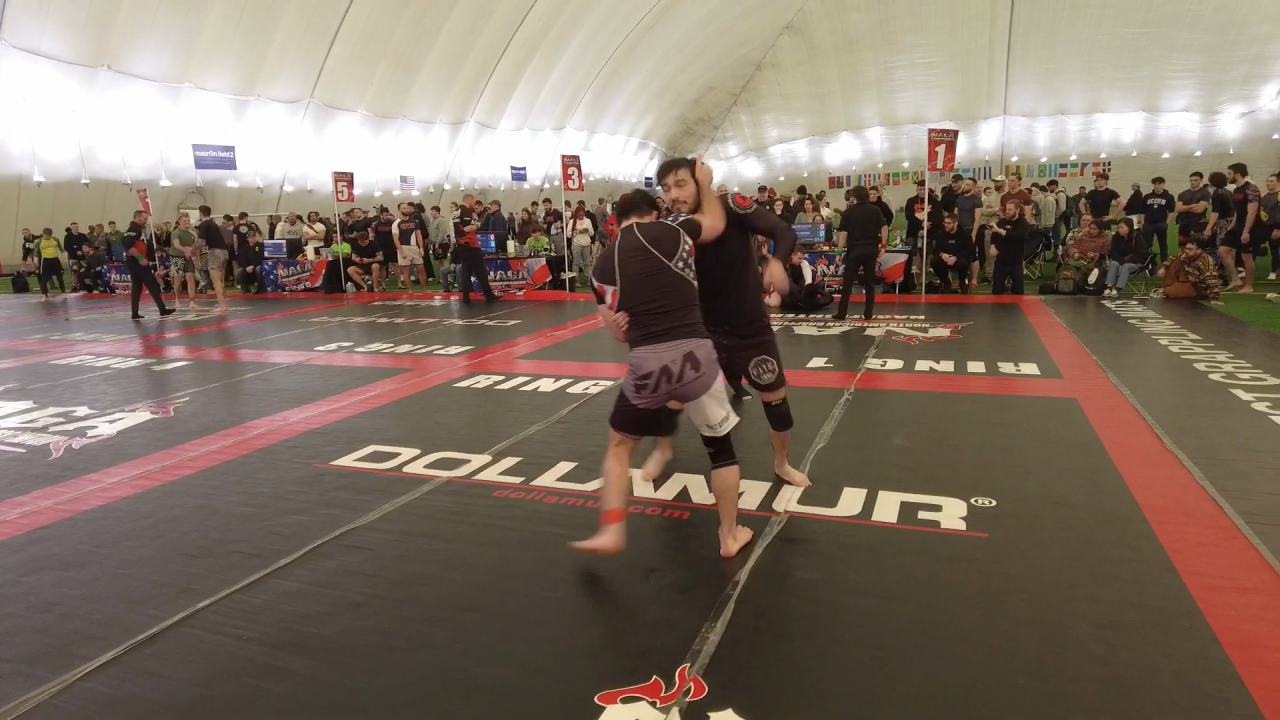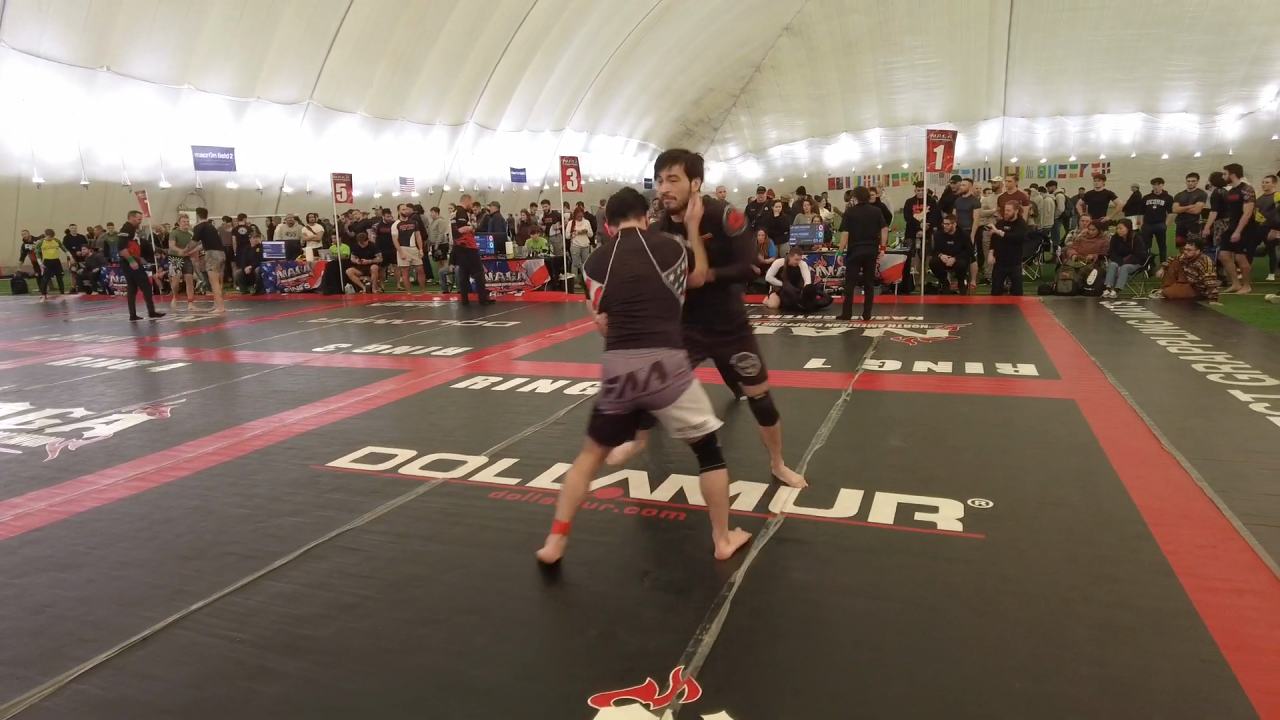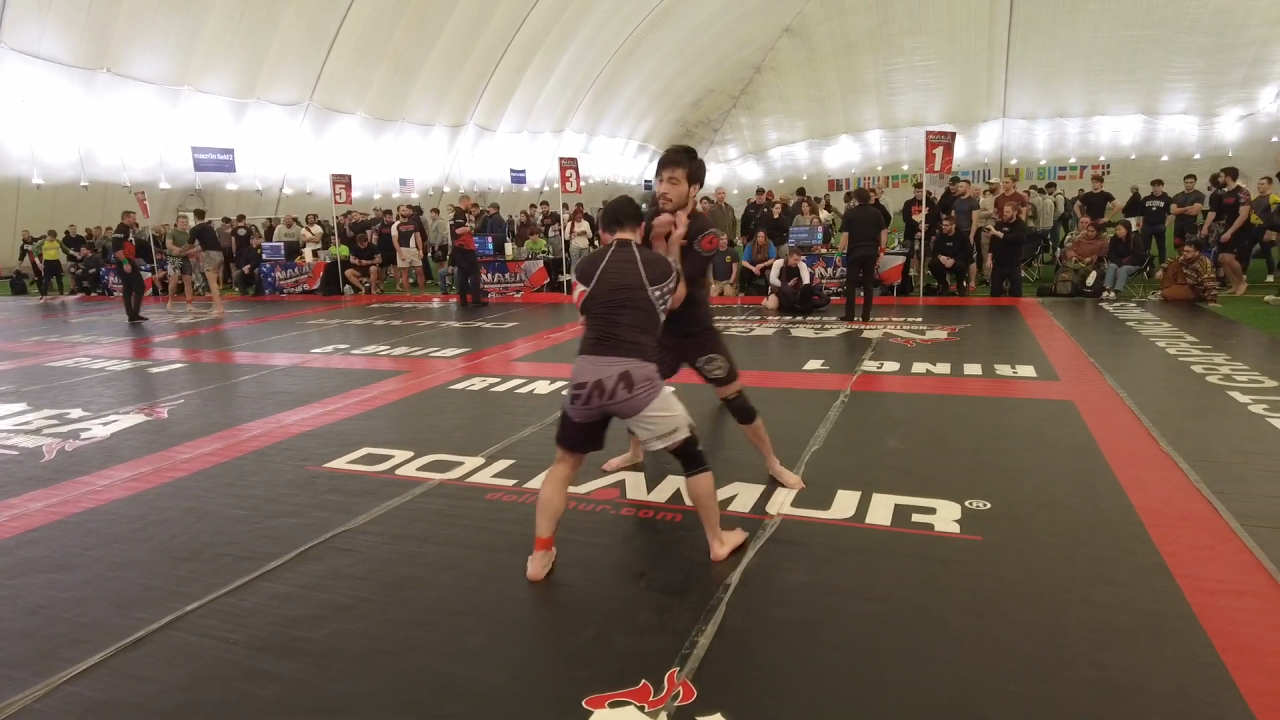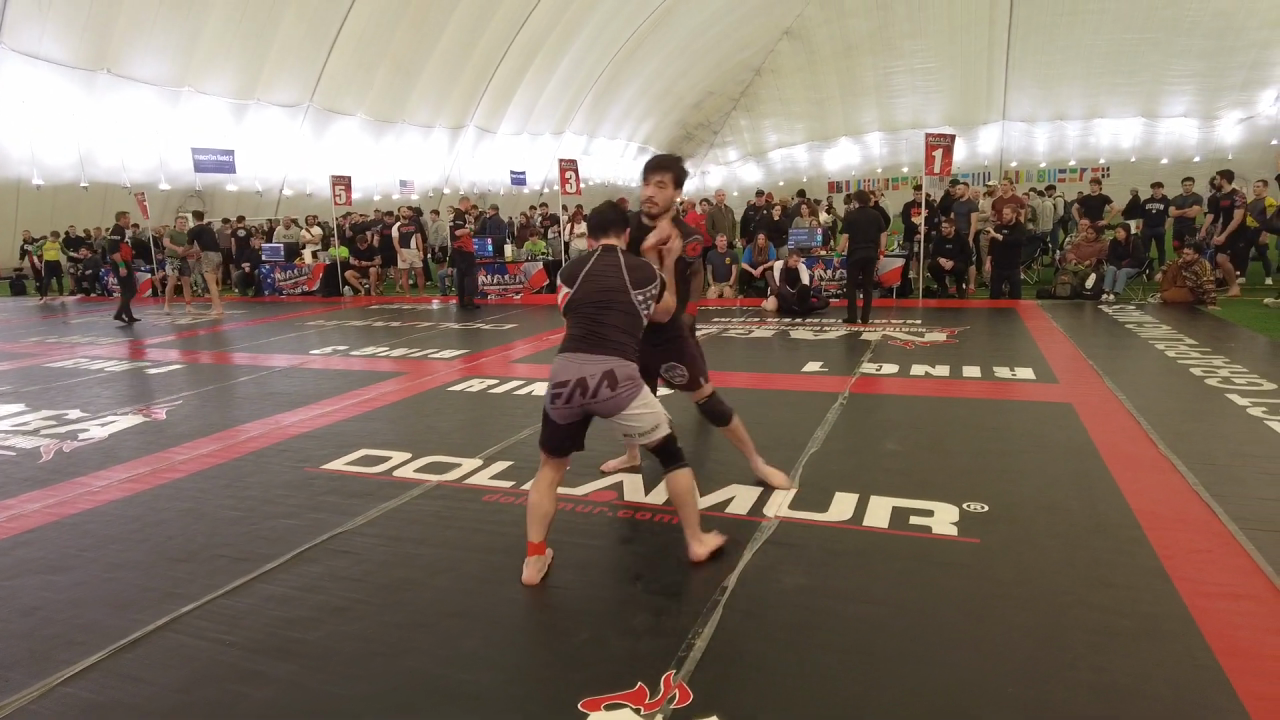
dt=0.1s
person 1, frame 1
left shoulder: (603, 265)
right shoulder: (672, 231)
left elbow: (617, 331)
right elbow: (716, 222)
right wrist: (705, 185)
left hip: (646, 362)
right hip: (694, 352)
left knee: (619, 444)
right knee: (721, 445)
left ankle: (611, 531)
right ankle: (730, 535)
person 1, frame 2
left shoulder: (595, 261)
right shoulder: (671, 246)
right elbow: (699, 277)
right wrist: (694, 226)
left hip: (618, 367)
right hip: (667, 364)
left knee: (592, 454)
right knee: (707, 448)
left ankle: (555, 541)
right ankle: (723, 537)
person 1, frame 3
left shoulder: (584, 265)
right shoulder: (662, 265)
right elbow: (676, 300)
right wrist: (676, 241)
left hip: (588, 371)
right hip: (637, 375)
left knee: (565, 463)
right knee: (690, 453)
left ankle: (540, 557)
right ankle: (718, 540)
person 1, frame 4
left shoulder: (570, 269)
right shoulder: (647, 270)
right elbow: (667, 311)
right wrist: (671, 262)
left hip: (566, 371)
right hip: (618, 374)
left knee: (550, 466)
right knee: (670, 452)
left ankle: (535, 560)
right ankle: (696, 541)
person 2, frame 1
left shoulder: (732, 207)
left elbow: (784, 233)
left wrist: (776, 262)
left hip: (750, 328)
right hip: (706, 329)
left knee: (776, 402)
left ankle: (781, 464)
right ankle: (664, 451)
person 2, frame 2
left shoulder: (723, 216)
right shoulder: (663, 225)
left elbow: (749, 268)
left wrist: (708, 273)
left hip: (726, 324)
right hip: (688, 325)
left knee: (759, 398)
left ankle: (778, 464)
right ankle: (638, 443)
person 2, frame 3
left shoulder: (702, 230)
right shoulder: (653, 219)
left elbow: (683, 286)
left wrist: (670, 243)
left hip: (693, 331)
right hip: (657, 328)
left knee: (735, 398)
left ankle: (773, 464)
right ankle: (636, 452)
person 2, frame 4
left shoulder: (687, 237)
right shoulder: (633, 222)
left elbow: (678, 294)
left hip: (666, 332)
left knee: (708, 401)
left ankle: (757, 463)
right ankle: (633, 455)
